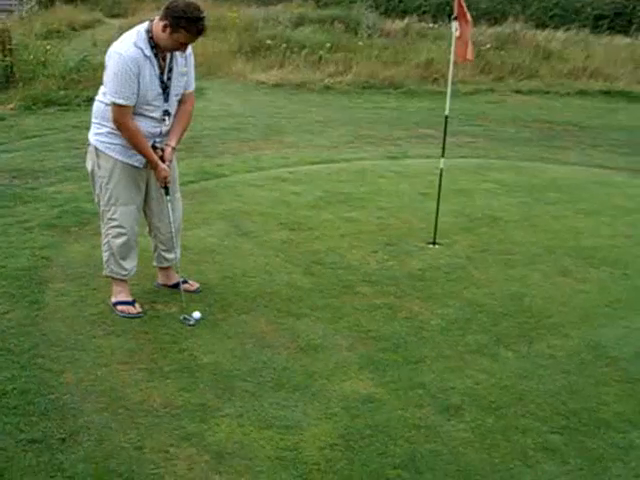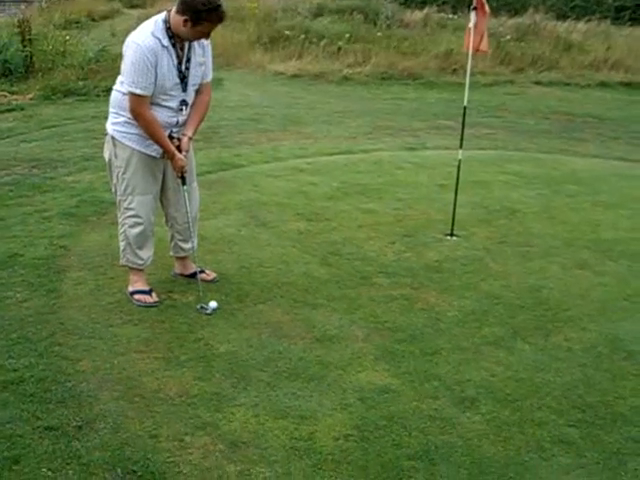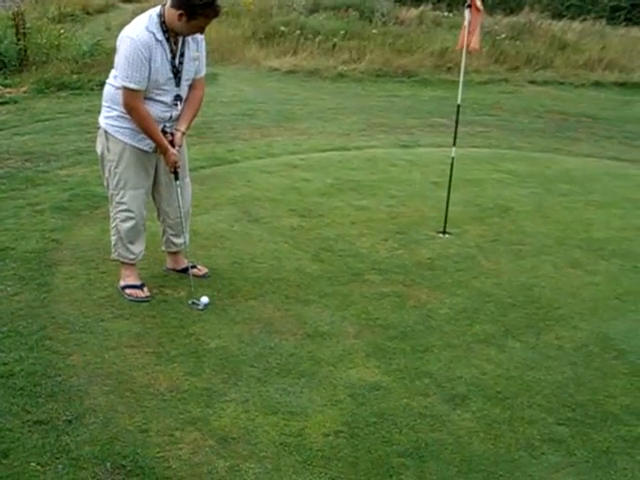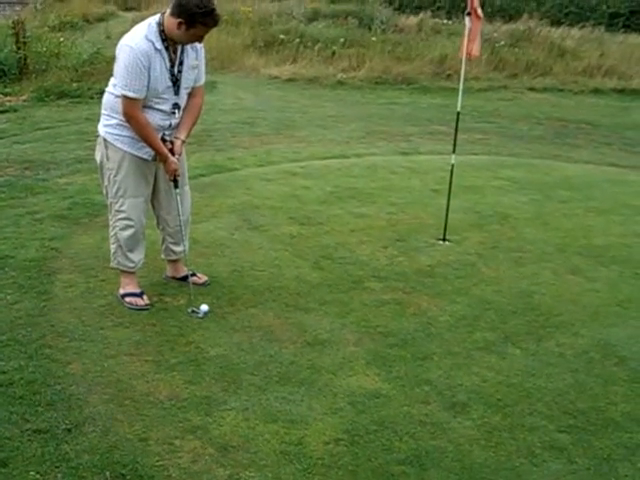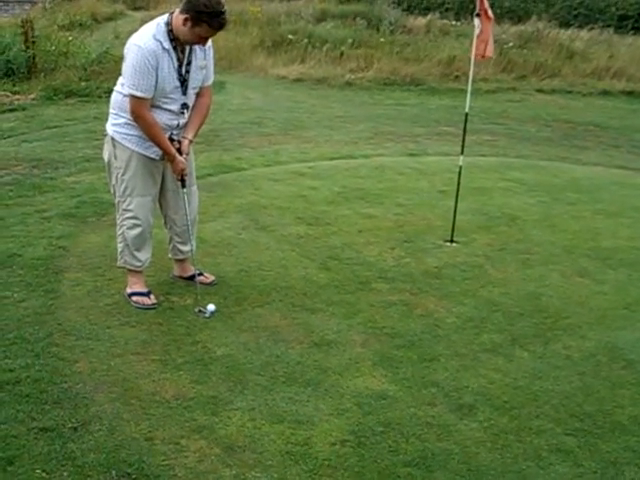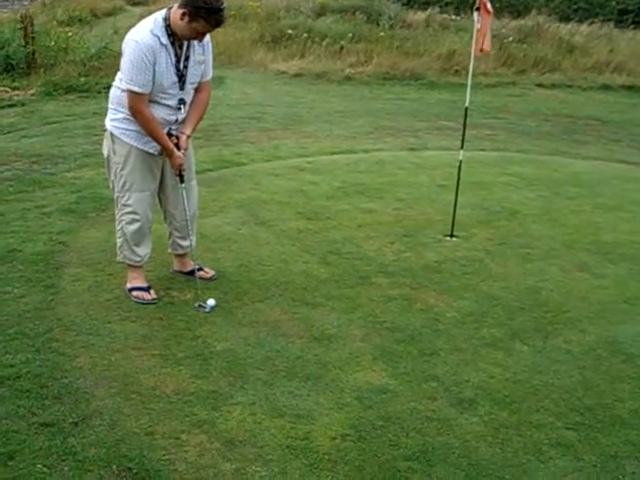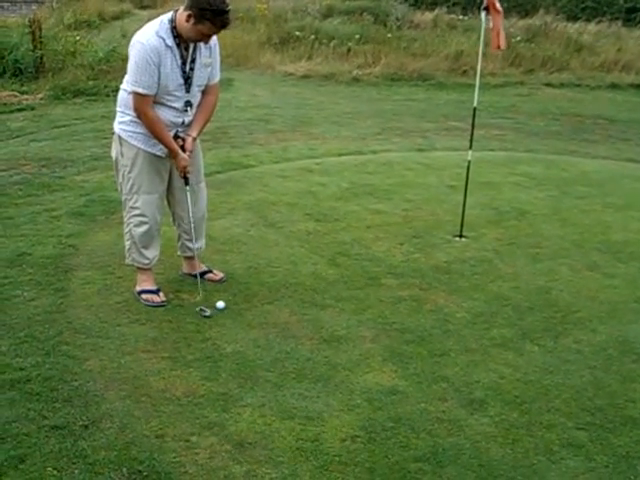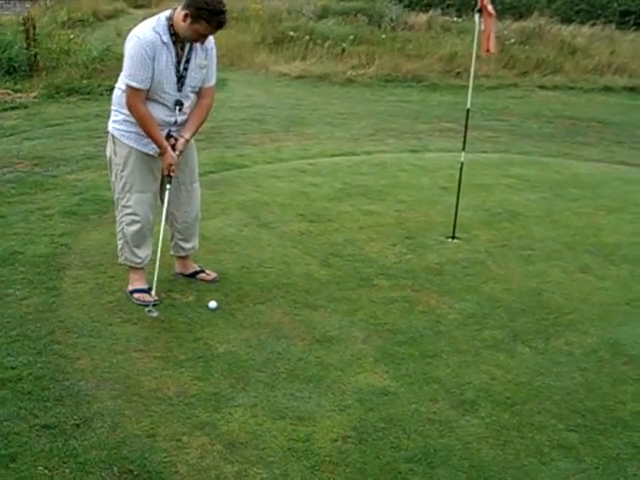
dt=0.3s
person 1, frame 1
left shoulder: (182, 50)
right shoulder: (126, 54)
left elbow: (186, 101)
right elbow: (122, 120)
left wrist: (170, 146)
right wrist: (154, 163)
left hip: (159, 145)
right hip: (118, 147)
left knee: (168, 213)
right knee: (121, 220)
left ankle: (166, 272)
right ankle: (119, 287)
person 1, frame 2
left shoulder: (200, 40)
right shoulder: (144, 44)
left elbow: (203, 91)
right elbow: (139, 109)
left wrist: (187, 135)
right wrist: (170, 152)
left hip: (176, 136)
right hip: (135, 136)
left knee: (185, 202)
right knee: (138, 209)
left ankle: (183, 262)
right ankle: (136, 276)
person 1, frame 3
left shoulder: (194, 35)
right shoulder: (138, 39)
left elbow: (196, 86)
right elbow: (132, 104)
left wrist: (180, 131)
right wrist: (164, 147)
left hip: (169, 130)
right hip: (127, 130)
left knee: (177, 197)
right knee: (129, 203)
left ankle: (175, 257)
right ankle: (128, 271)
person 1, frame 4
left shoulder: (193, 44)
right shoulder: (136, 47)
left elbow: (195, 95)
right elbow: (131, 112)
left wrist: (180, 138)
right wrist: (163, 155)
left hip: (168, 138)
right hip: (127, 139)
left knee: (176, 205)
right knee: (129, 211)
left ankle: (175, 265)
right ankle: (127, 279)
person 1, frame 5
left shoulder: (201, 43)
right shoulder: (145, 46)
left elbow: (204, 95)
right elbow: (140, 112)
left wrist: (187, 138)
right wrist: (171, 155)
left hip: (176, 137)
right hip: (135, 138)
left knee: (184, 205)
right knee: (137, 210)
left ankle: (182, 264)
right ankle: (135, 278)
person 1, frame 6
left shoulder: (200, 38)
right shoulder: (143, 41)
left elbow: (203, 90)
right elbow: (137, 107)
left wrist: (186, 133)
right wrist: (169, 150)
left hip: (175, 132)
right hip: (133, 133)
left knee: (184, 199)
right knee: (136, 206)
left ankle: (182, 259)
right ankle: (135, 273)
person 1, frame 7
left shoulder: (208, 41)
right shoulder: (148, 43)
left elbow: (210, 93)
right elbow: (143, 108)
left wrist: (192, 136)
right wrist: (173, 151)
left hip: (184, 134)
right hip: (142, 136)
left knee: (193, 202)
right knee: (144, 208)
left ankle: (191, 262)
right ankle: (144, 276)
person 1, frame 8
left shoulder: (205, 43)
right shoulder: (145, 39)
left elbow: (205, 97)
right elbow: (134, 102)
left wrist: (184, 138)
right wrist: (163, 148)
left hip: (178, 135)
right hip: (135, 135)
left knee: (186, 203)
right knee: (136, 208)
left ankle: (184, 261)
right ankle: (136, 275)
